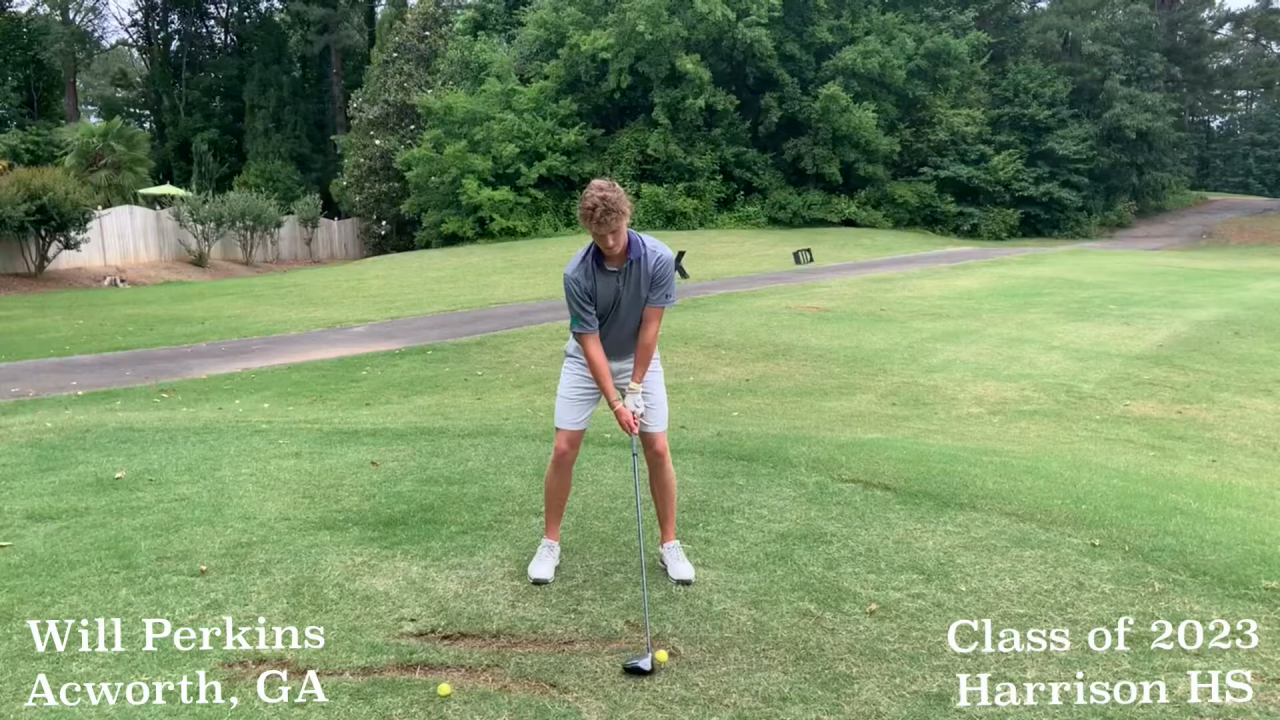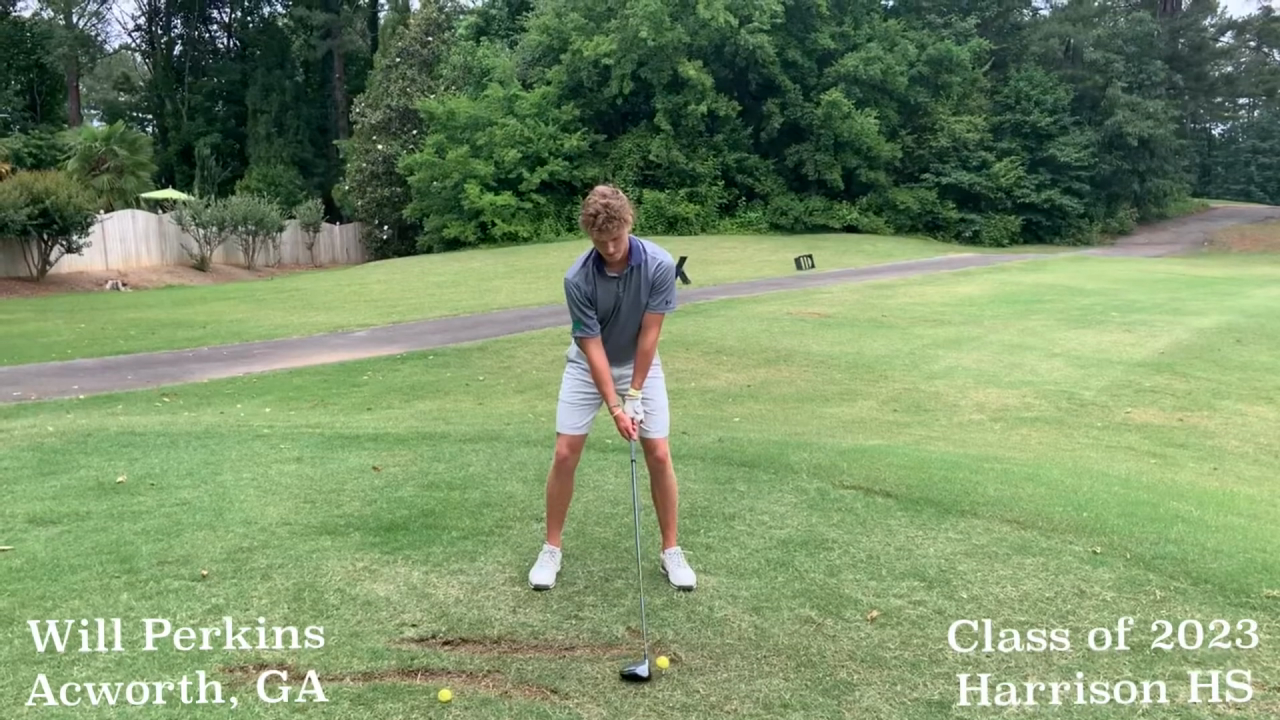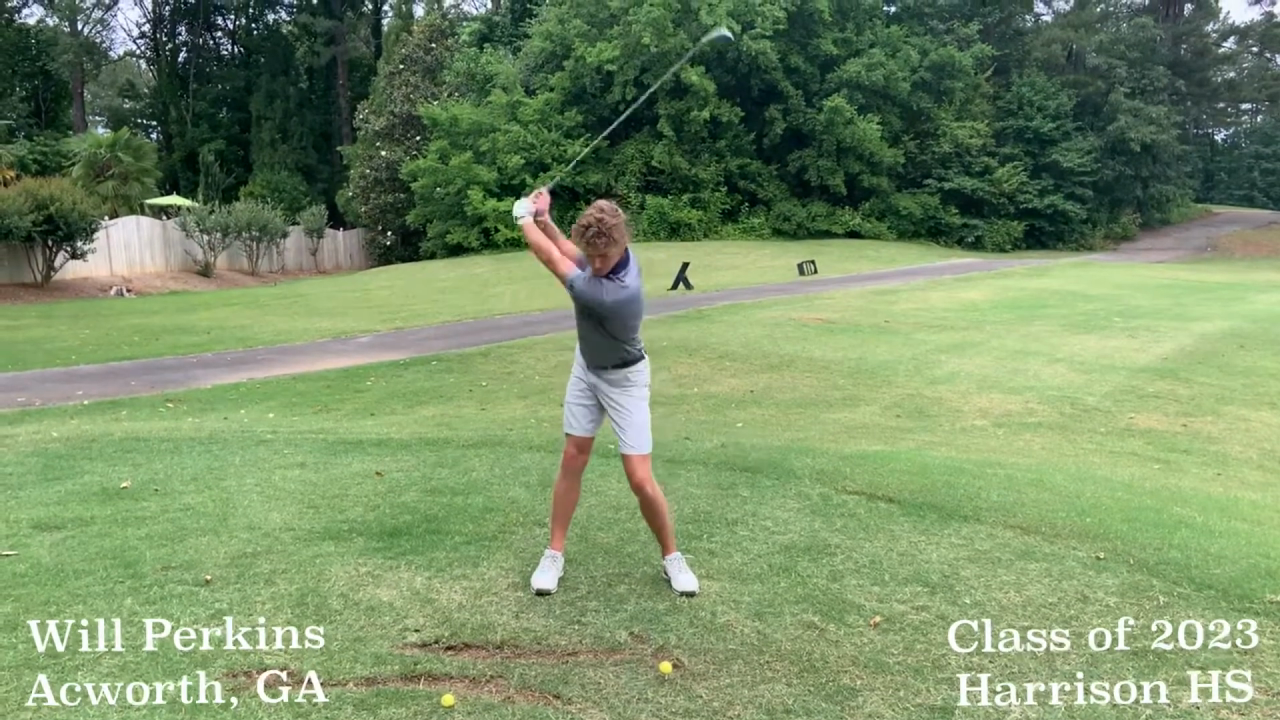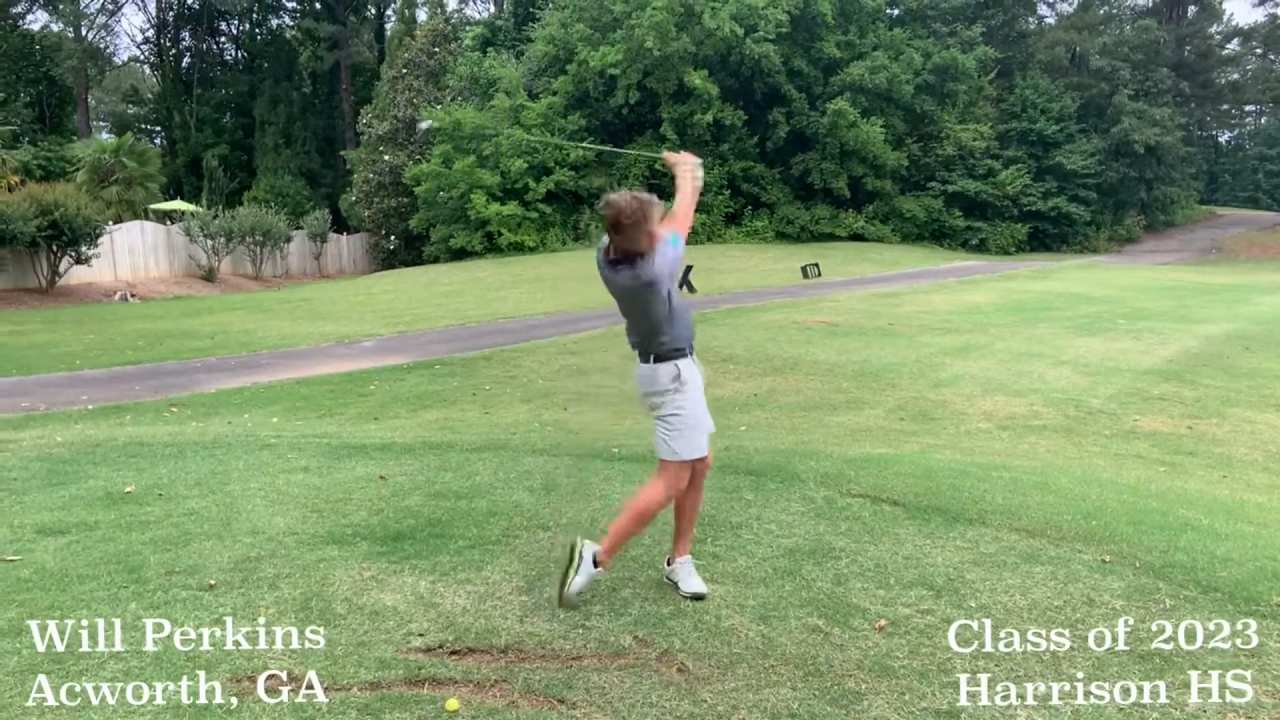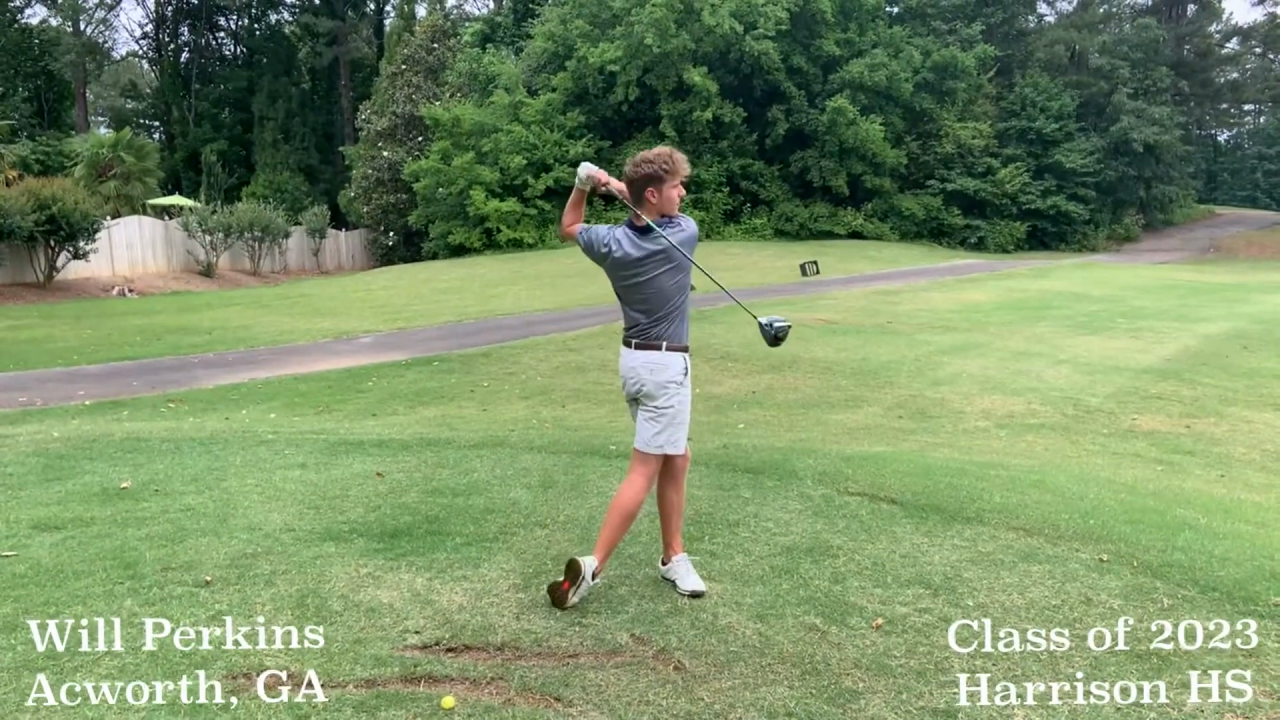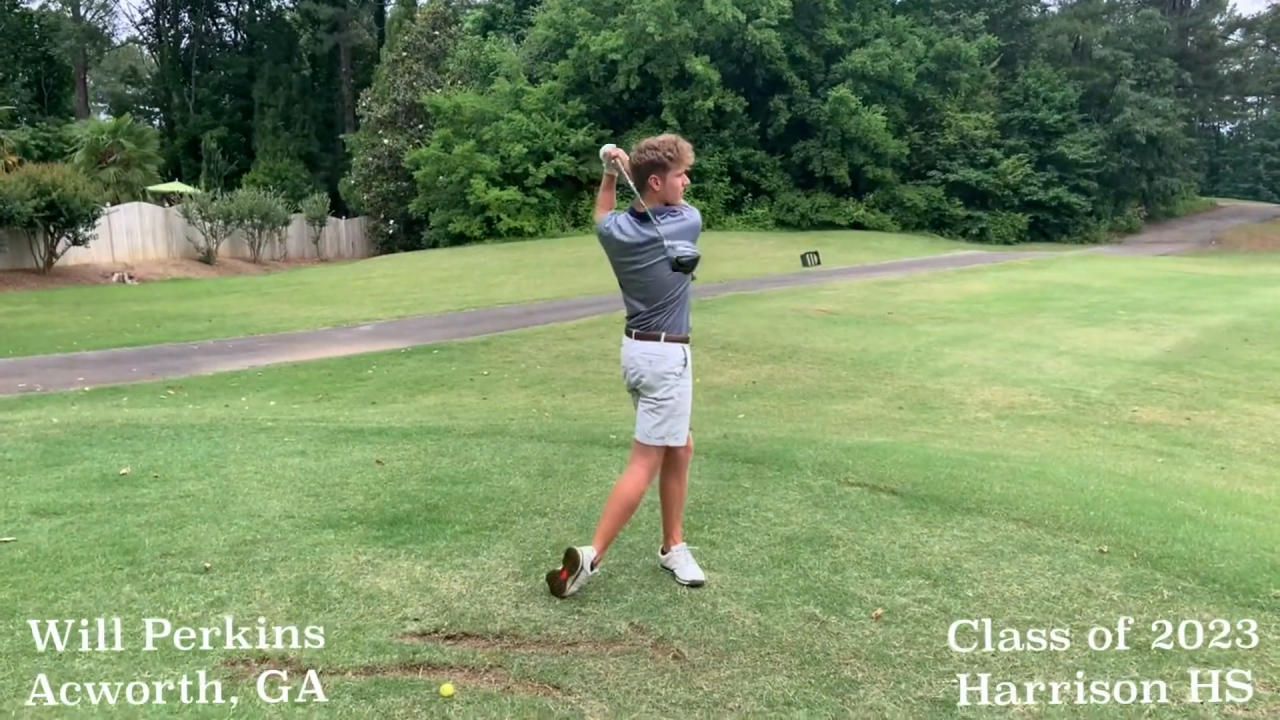
dt=0.7s
person 1, frame 1
left shoulder: (658, 259)
right shoulder: (576, 273)
left elbow: (649, 328)
right elbow: (590, 341)
left wrist: (635, 388)
right wrist: (614, 402)
left hip: (639, 359)
right hip: (586, 361)
left knee: (658, 450)
right knee: (563, 450)
left ankle: (669, 545)
right ankle: (550, 543)
person 1, frame 2
left shoulder: (659, 265)
right shoulder: (577, 278)
left elbow: (649, 333)
right elbow: (592, 345)
left wrist: (634, 394)
right wrist: (614, 406)
left hip: (641, 365)
right hip: (587, 365)
left knee: (659, 456)
right knee: (565, 455)
left ankle: (671, 551)
right ankle: (552, 548)
person 1, frame 3
left shoulder: (611, 295)
right shoulder: (610, 251)
left elbow: (553, 259)
right elbow: (570, 253)
left wrist: (525, 217)
right wrist: (541, 215)
left hip: (622, 379)
right hip: (587, 367)
left knee: (639, 478)
right knee: (572, 460)
left ankle: (672, 556)
right ankle: (554, 554)
person 1, frame 4
left shoulder: (611, 252)
right shoulder: (645, 273)
left elbow: (664, 230)
right elbow: (681, 224)
left wrist: (683, 172)
right wrist: (687, 175)
left hip: (677, 364)
right hip: (670, 373)
left knee: (699, 464)
right knee: (673, 480)
left ankle: (679, 559)
right ankle: (597, 557)
person 1, frame 5
left shoulder: (609, 242)
right shoulder: (684, 234)
left elbow: (569, 227)
right elbow: (670, 216)
left wrist: (583, 184)
right wrist: (616, 185)
left hip: (634, 359)
right hip: (664, 364)
left knee: (676, 459)
right knee: (644, 471)
left ankle: (673, 556)
right ankle: (591, 566)
person 1, frame 6
left shoulder: (614, 230)
right shoulder: (687, 224)
right elbow: (677, 207)
left wrist: (610, 170)
right wrist: (632, 165)
left hip: (636, 348)
right hip: (666, 355)
left knee: (679, 449)
right knee: (645, 463)
left ankle: (673, 546)
right ankle: (590, 556)
